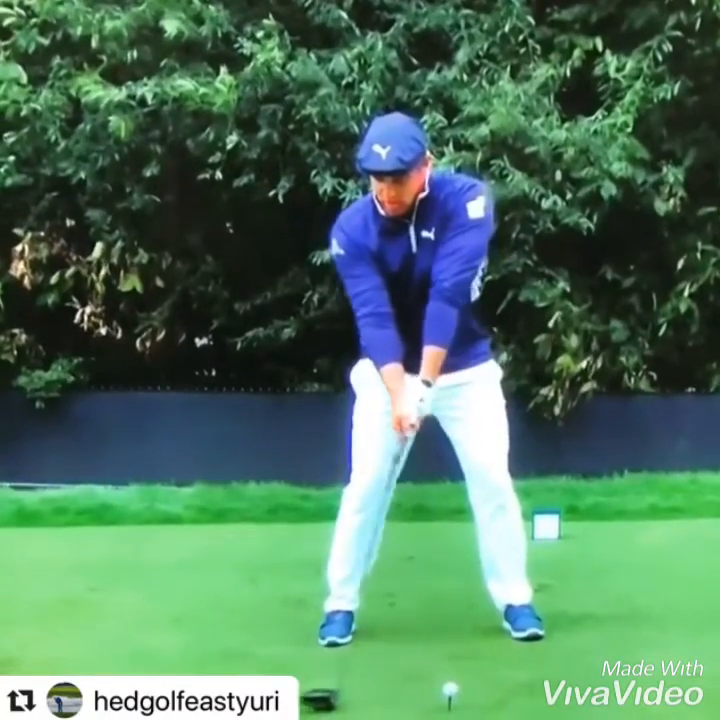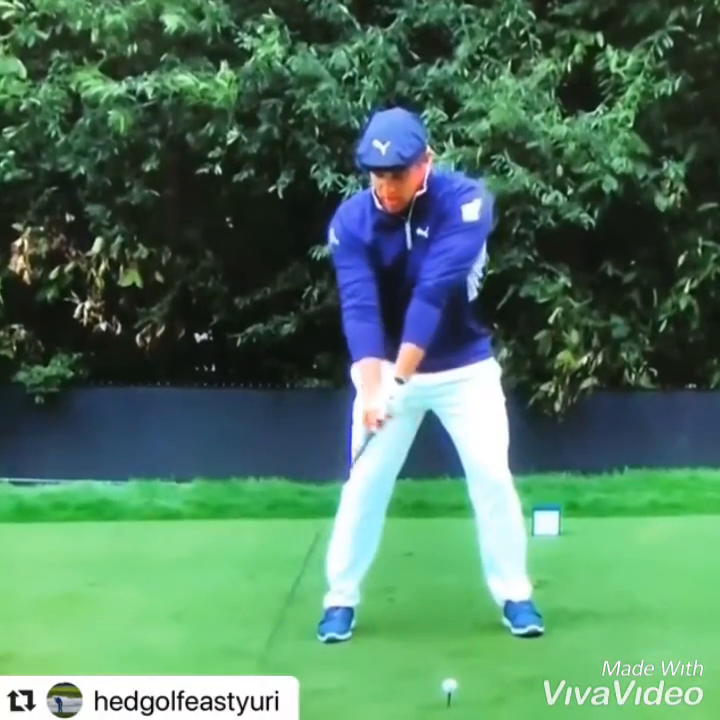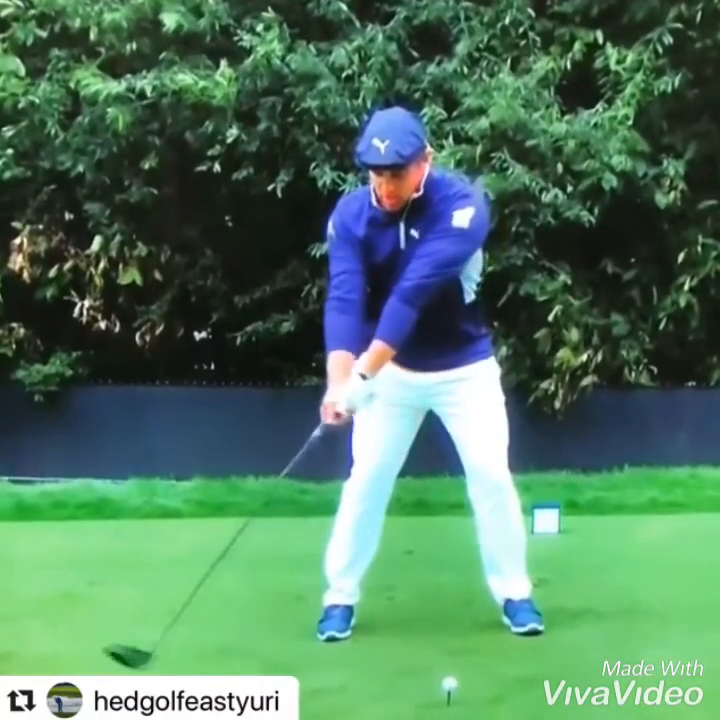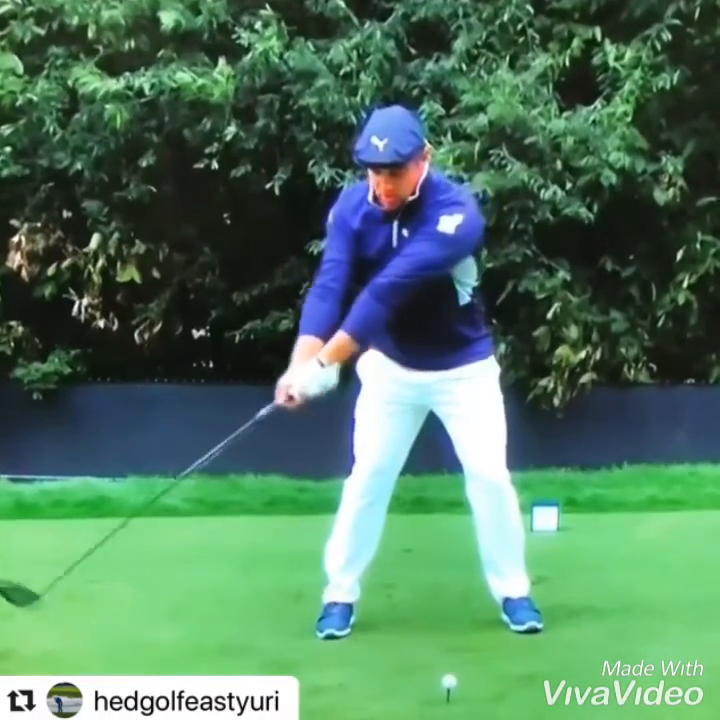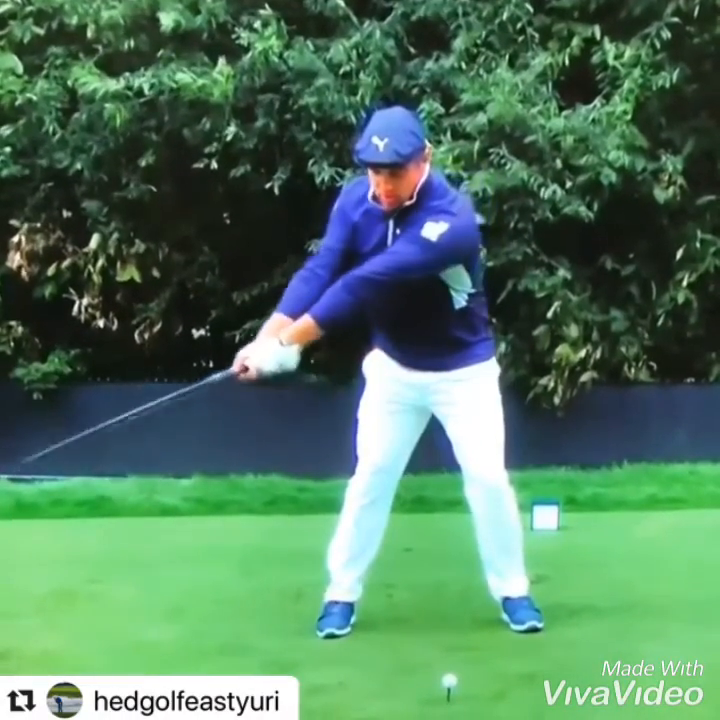
dt=0.4s
person 1, frame 1
left shoulder: (466, 199)
right shoulder: (352, 228)
left elbow: (449, 295)
right elbow: (373, 316)
left wrist: (426, 383)
right wrist: (398, 392)
left hip: (465, 369)
right hip: (387, 372)
left knee: (491, 479)
right knee: (366, 484)
left ankle: (514, 598)
right ankle: (342, 602)
person 1, frame 2
left shoulder: (465, 201)
right shoulder: (351, 220)
left elbow: (434, 293)
right elbow: (359, 307)
left wrist: (401, 381)
right wrist: (373, 387)
left hip: (465, 367)
right hip: (383, 366)
left knee: (492, 476)
right knee: (366, 480)
left ankle: (514, 594)
right ankle: (341, 597)
person 1, frame 3
left shoulder: (462, 206)
right shoulder: (350, 214)
left elbow: (413, 294)
right elbow: (344, 299)
left wrist: (363, 377)
right wrist: (339, 378)
left hip: (464, 367)
right hip: (388, 368)
left knee: (490, 476)
right knee: (367, 479)
left ankle: (513, 592)
right ankle: (340, 595)
person 1, frame 4
left shoulder: (456, 213)
right shoulder: (351, 207)
left elbow: (388, 290)
right elbow: (330, 285)
left wrist: (325, 364)
right wrist: (300, 362)
left hip: (463, 368)
right hip: (390, 366)
left knee: (489, 476)
right knee: (368, 477)
left ankle: (512, 590)
right ankle: (340, 593)
person 1, frame 5
left shoulder: (452, 219)
right shoulder: (356, 200)
left elbow: (366, 285)
right elbow: (320, 270)
left wrist: (288, 343)
right wrist: (267, 336)
left hip: (463, 370)
right hip: (393, 367)
left knee: (487, 478)
right knee: (371, 477)
left ankle: (512, 590)
right ankle: (342, 592)
